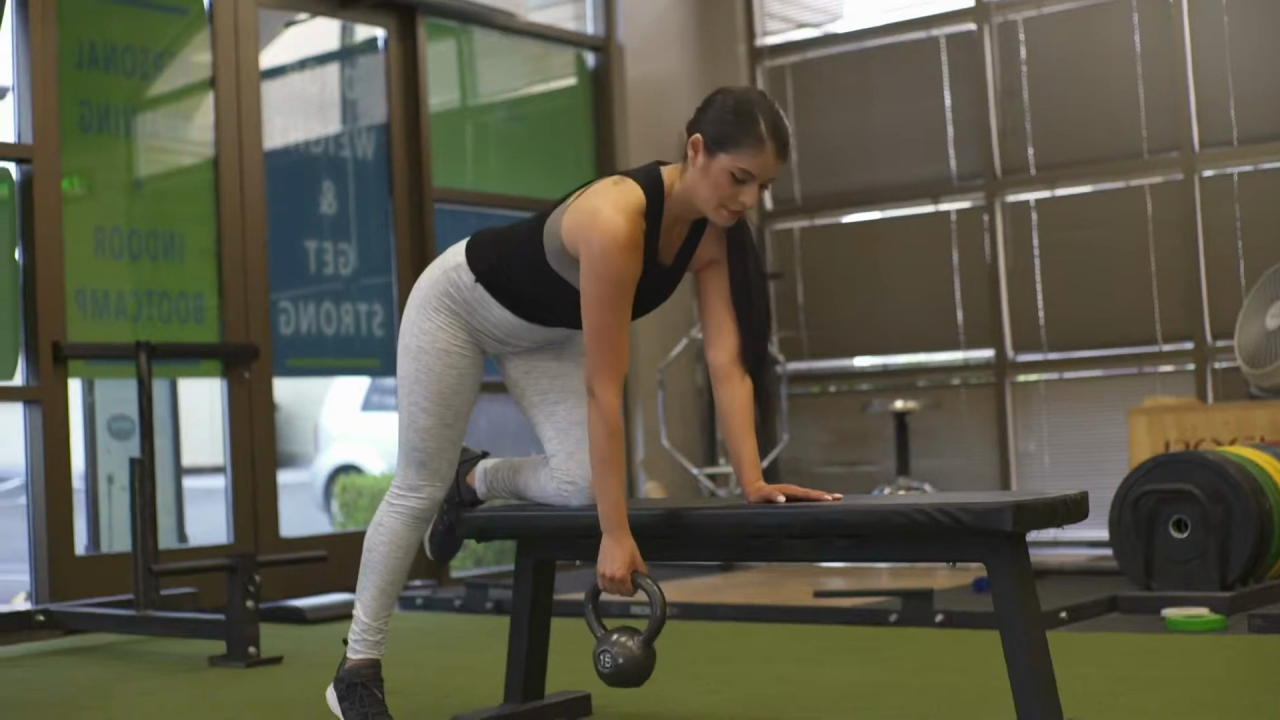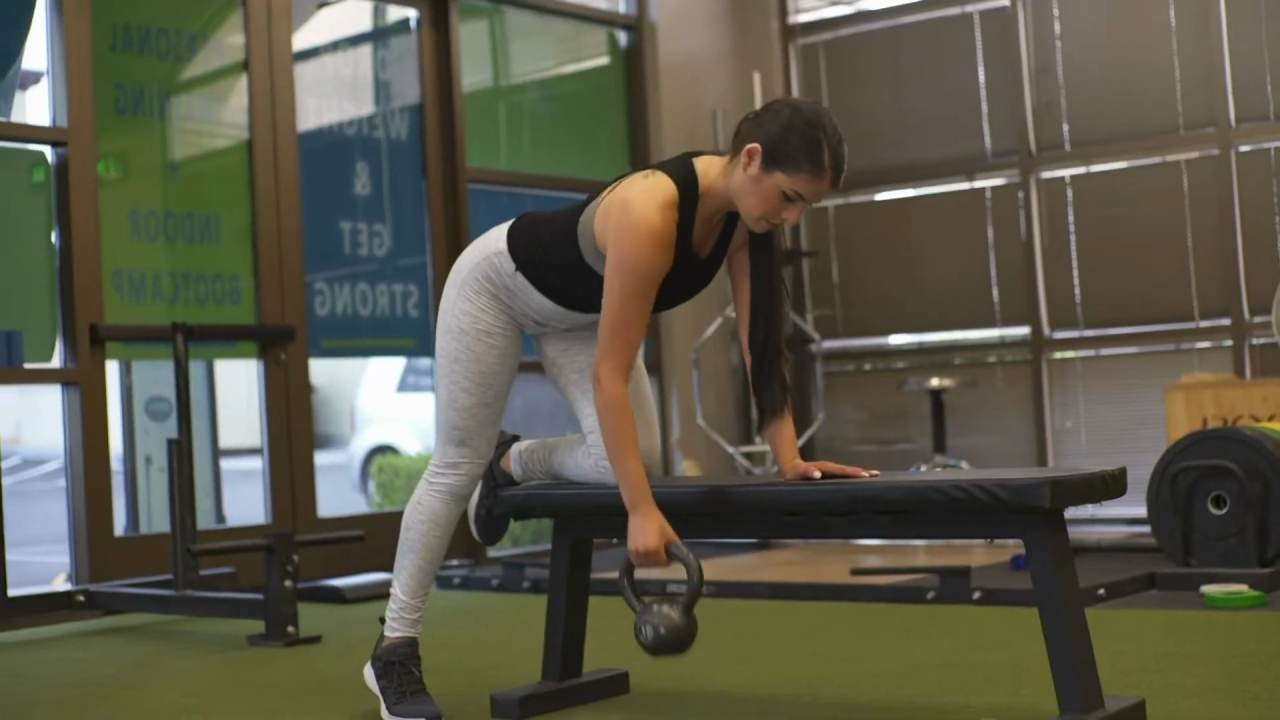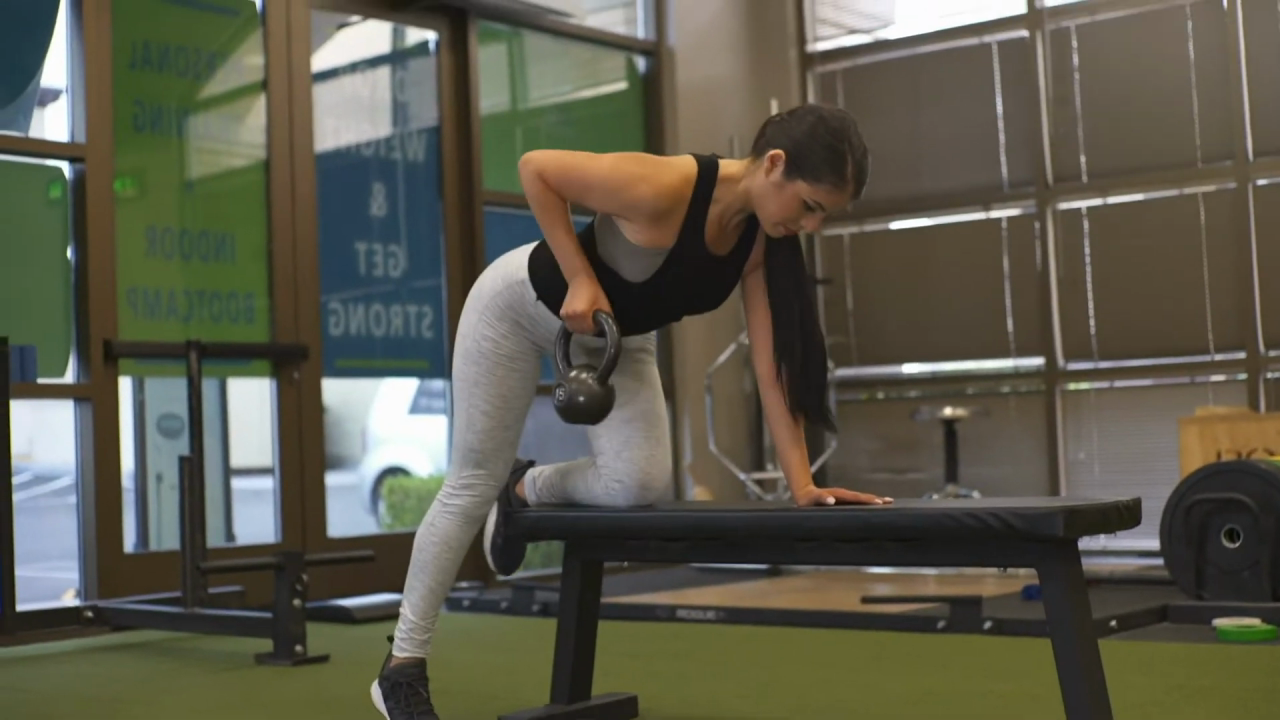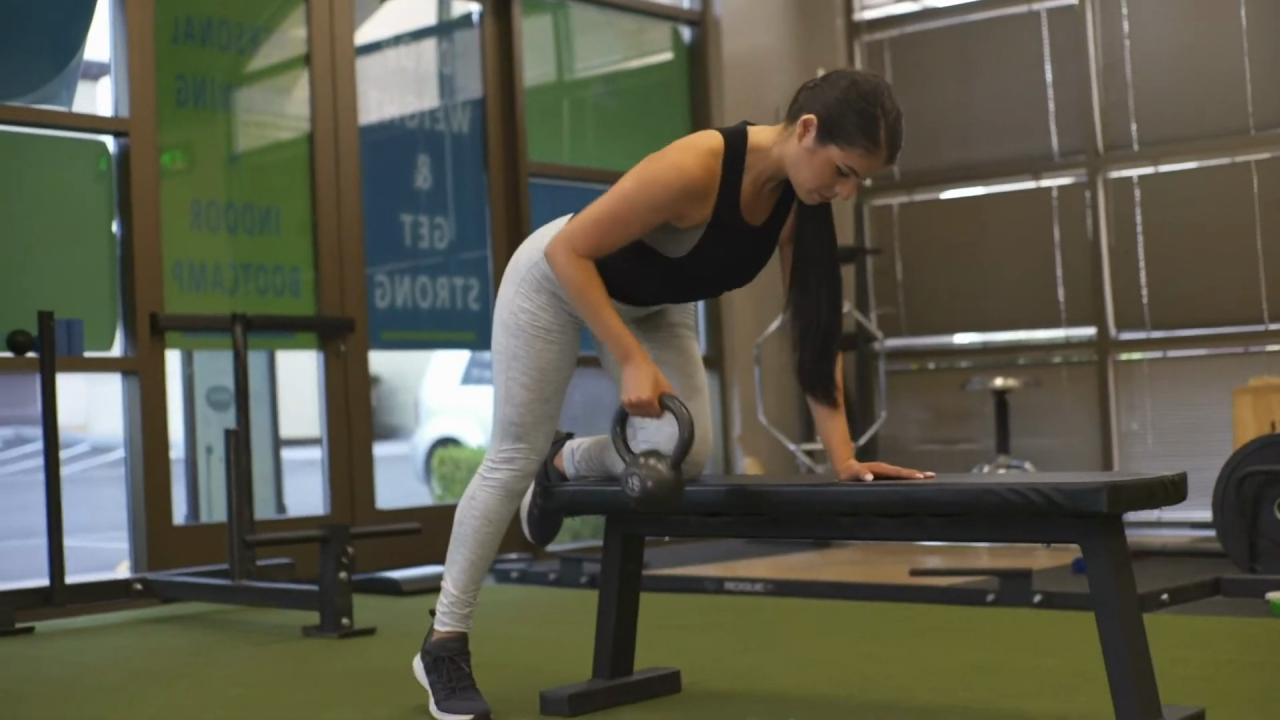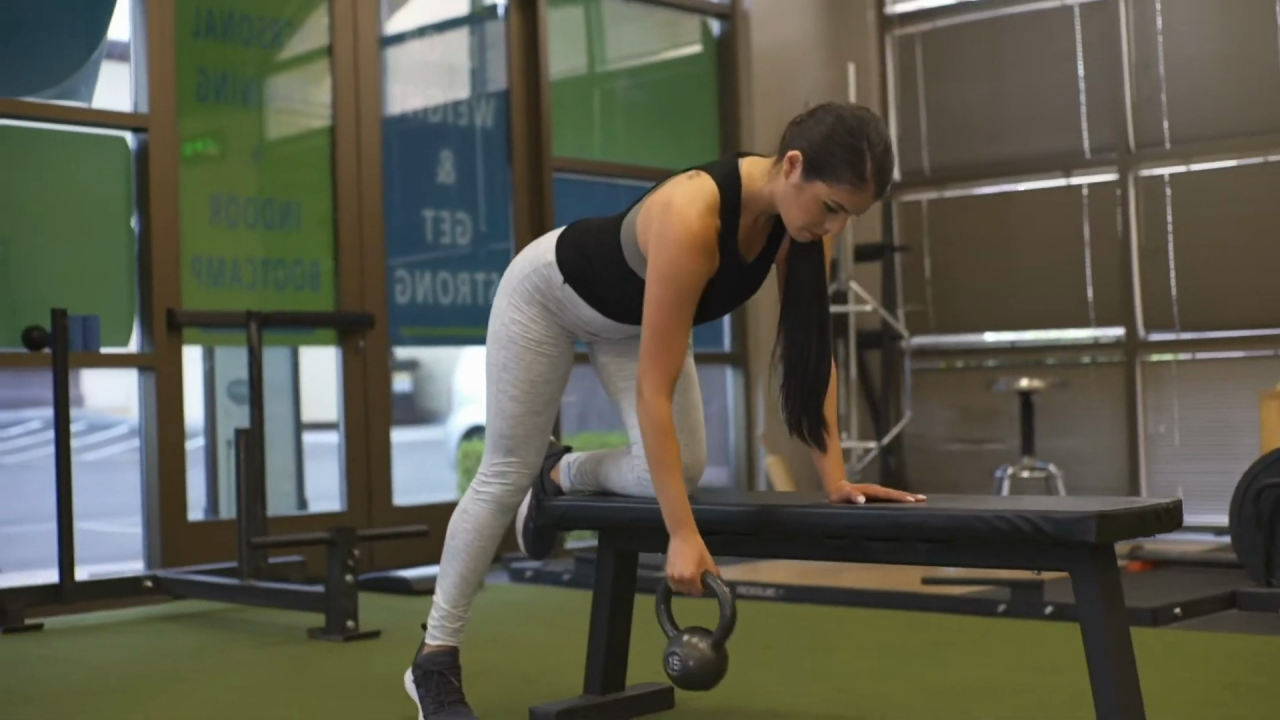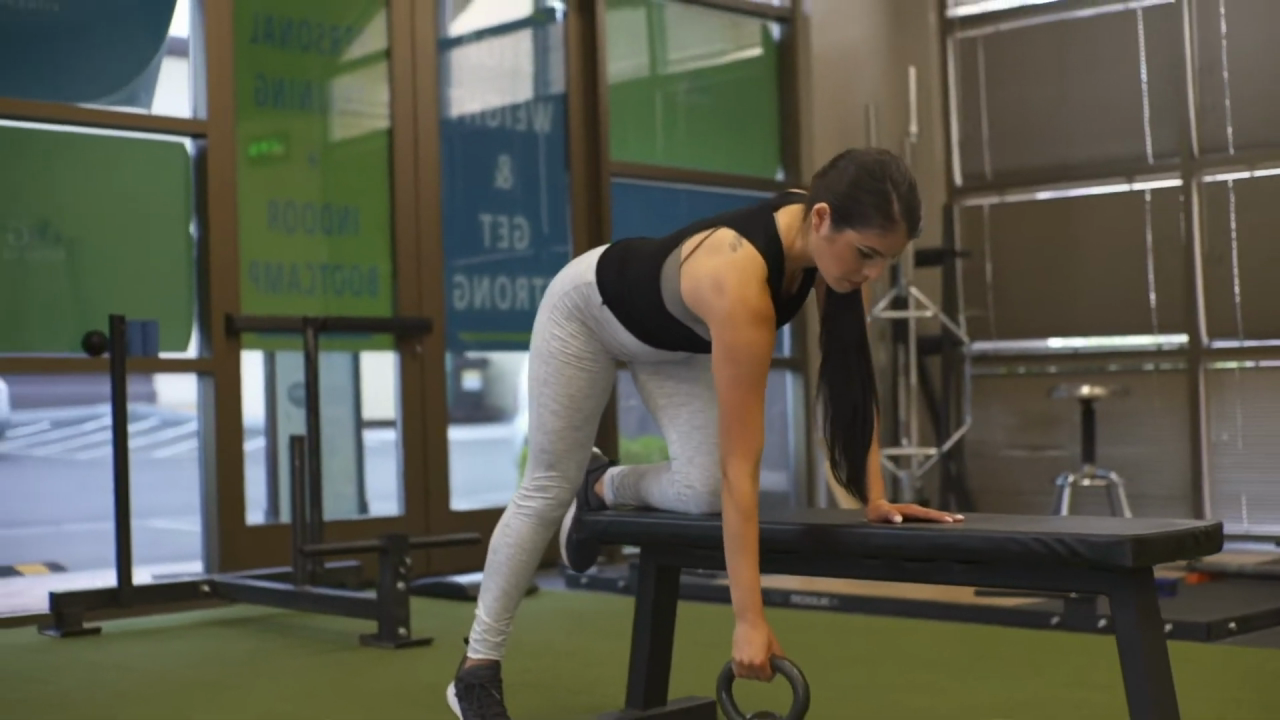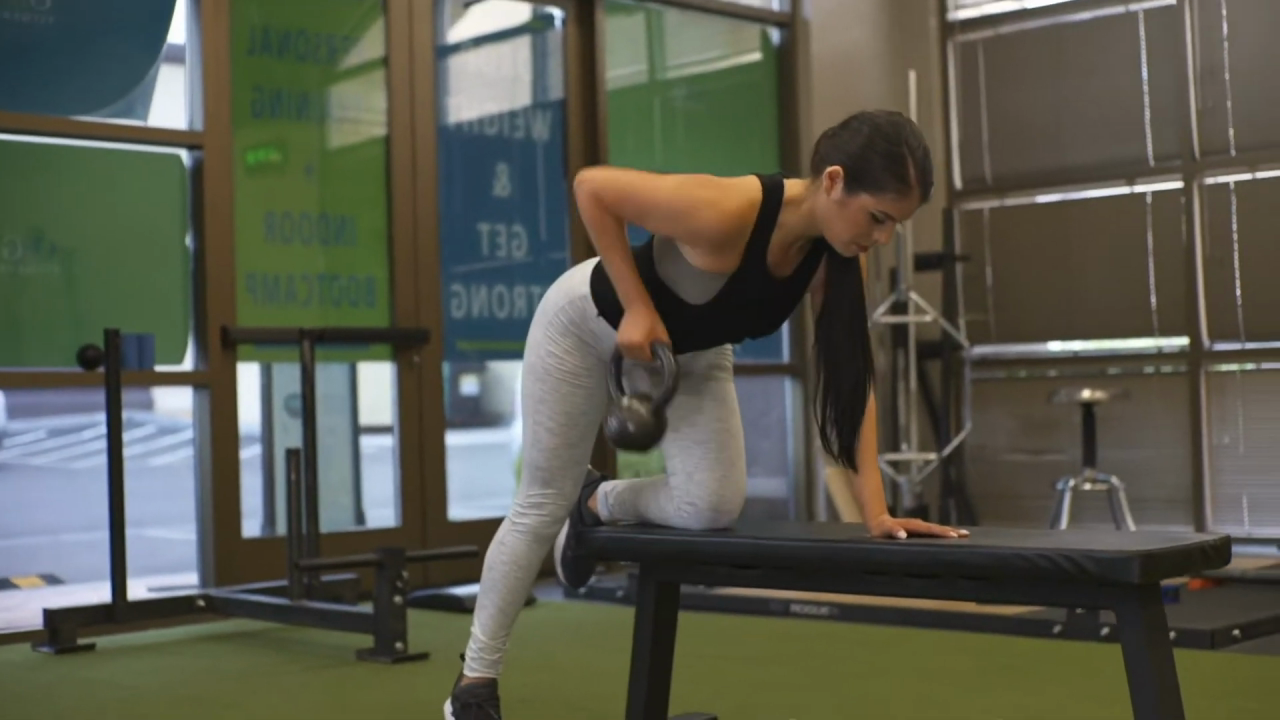
dt=0.7s
person 1, frame 1
left shoulder: (715, 231)
right shoulder: (615, 221)
left elbow: (728, 361)
right elbow: (603, 388)
left wrist: (752, 480)
right wrist: (616, 533)
left hip: (547, 330)
right hip: (460, 303)
left knee: (584, 484)
right knee: (420, 488)
left ankle: (475, 479)
right ankle: (357, 668)
person 1, frame 2
left shoulder: (744, 209)
right shoulder: (650, 213)
left elbow: (761, 340)
right elbow: (608, 376)
left wrist: (789, 457)
right wrist: (640, 512)
left hip: (583, 309)
right hip: (498, 284)
left knee: (632, 463)
right knee: (457, 465)
left ankle: (512, 463)
right ankle: (394, 649)
person 1, frame 3
left shoulder: (763, 232)
right shoulder: (662, 186)
left elbow: (774, 359)
right elbow: (534, 166)
left wrist: (801, 483)
right wrist: (581, 278)
left hip: (613, 330)
right hip: (521, 304)
left knee: (641, 485)
right knee: (472, 486)
left ankle: (528, 490)
right ankle: (401, 667)
person 1, frame 4
left shoulder: (802, 195)
right shoulder: (695, 166)
left elbow: (815, 327)
right elbow: (565, 248)
left wrist: (842, 456)
right wrist: (630, 357)
left hip: (654, 301)
right hip: (557, 279)
left knee: (684, 457)
right knee: (514, 458)
left ankle: (567, 461)
right ankle: (443, 642)
person 1, frame 5
left shoulder: (798, 210)
right shoulder: (692, 218)
left elbow: (812, 348)
right elbow: (654, 391)
left wrist: (834, 477)
right wrist: (682, 536)
left hip: (633, 312)
right hip: (551, 292)
left knee: (677, 472)
right knee: (505, 475)
left ankle: (562, 474)
right ankle: (434, 657)
person 1, frame 6
left shoulder: (830, 237)
right shoulder: (738, 283)
left elbow: (849, 375)
right elbow: (740, 464)
left wrist: (875, 498)
right wrist: (749, 618)
left hip: (679, 338)
right hip: (590, 311)
left knee: (705, 494)
right knee: (547, 491)
left ankle: (604, 487)
right ankle: (476, 671)
person 1, frame 7
left shoulder: (836, 246)
right shoulder: (726, 212)
left elbow: (846, 378)
right elbow: (591, 186)
left wrist: (874, 511)
right wrist: (637, 307)
left hip: (690, 343)
right hip: (588, 324)
left knee: (713, 506)
right knee: (542, 508)
left ankle: (600, 502)
